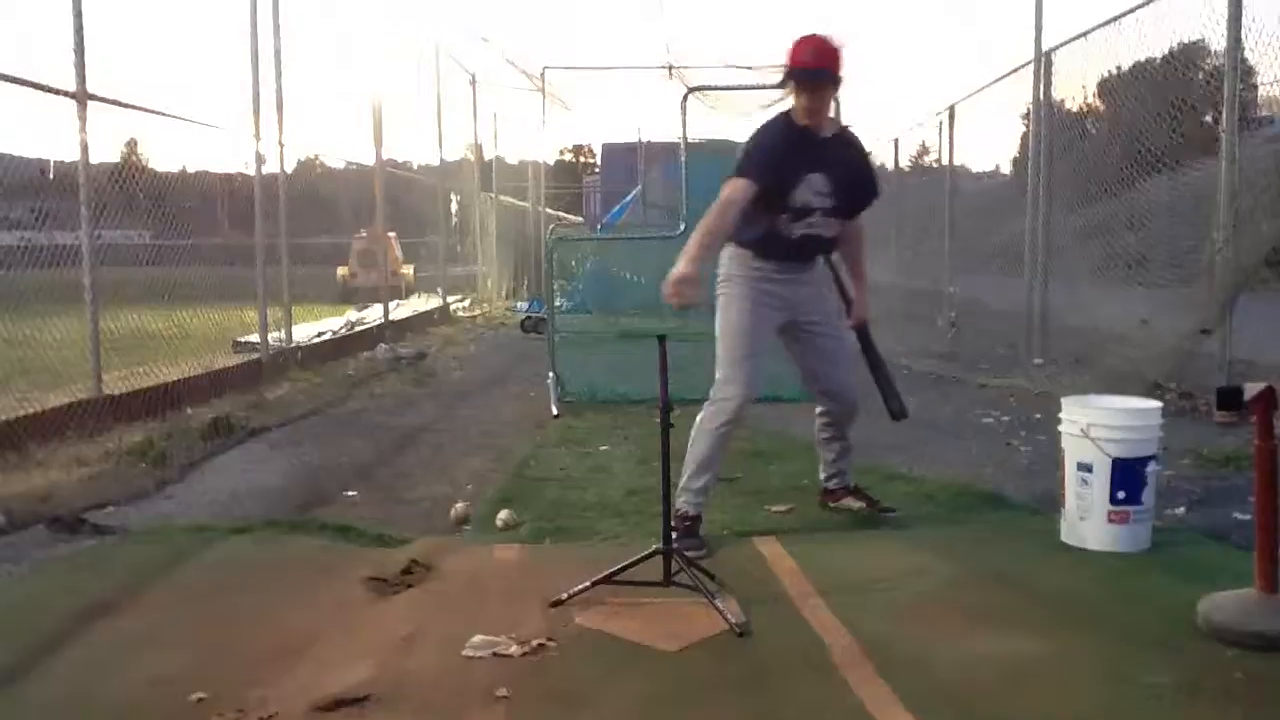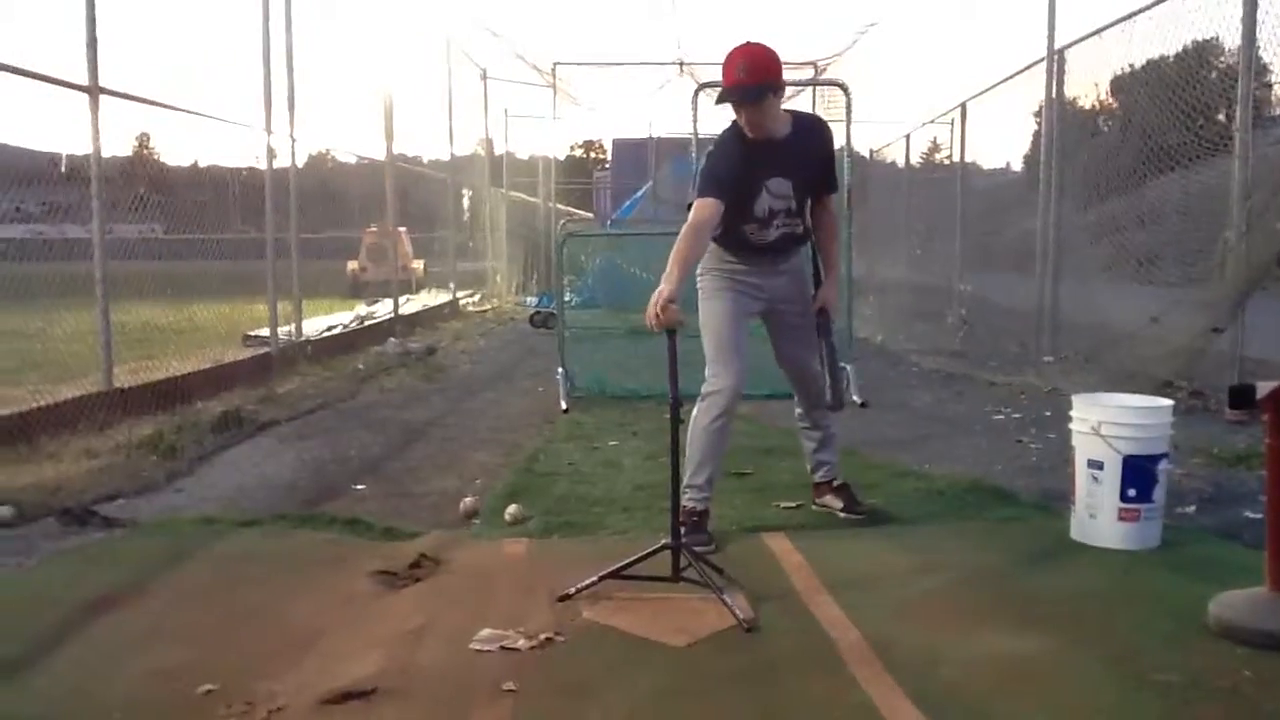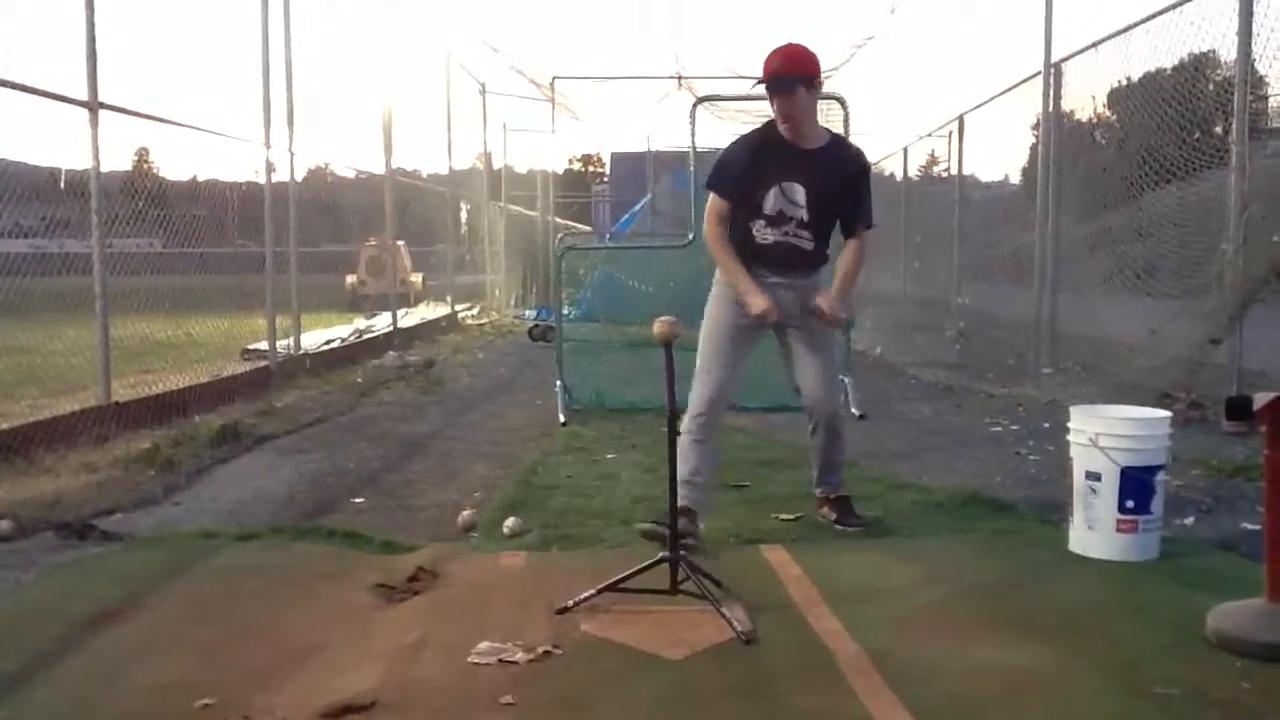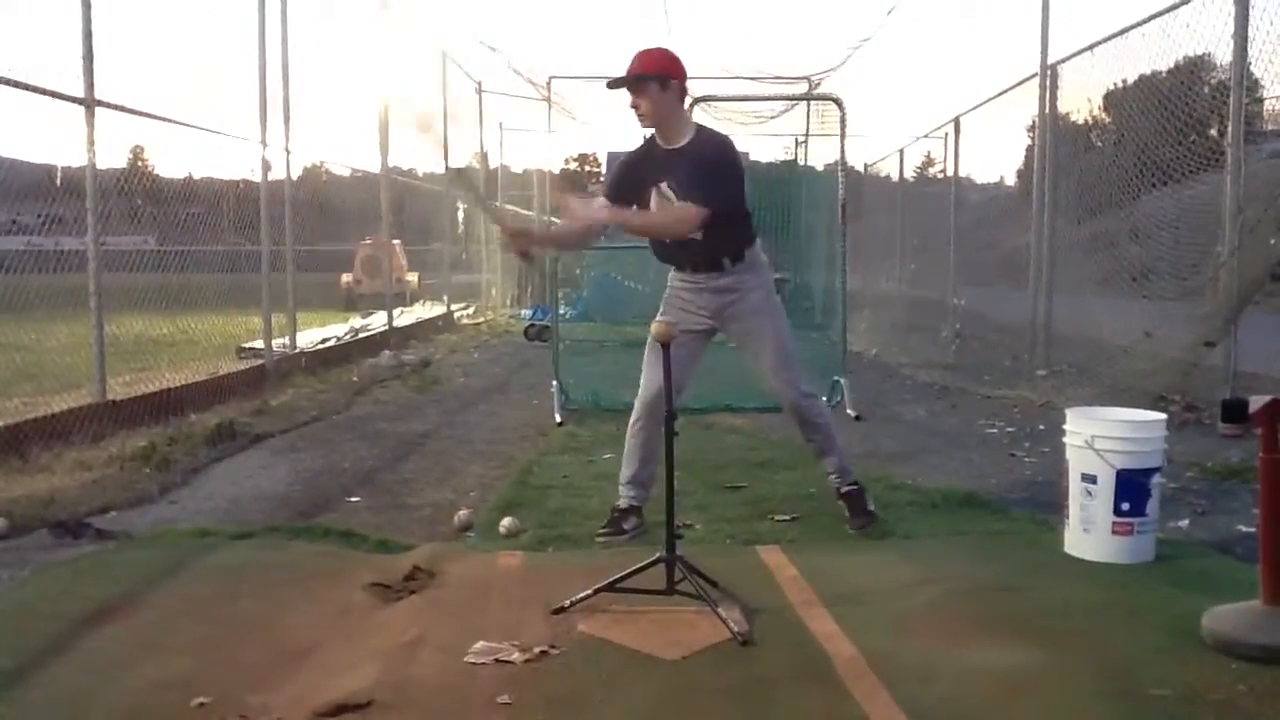
dt=0.7s
person 1, frame 1
left shoulder: (848, 149)
right shoulder: (774, 139)
left elbow: (848, 223)
right elbow: (731, 200)
left wrist: (859, 291)
right wrist: (689, 260)
left hip: (809, 277)
right hip: (750, 273)
left knee: (841, 391)
right knee: (733, 393)
left ankle: (836, 484)
right ankle: (686, 511)
person 1, frame 2
left shoulder: (814, 135)
right shoulder: (727, 152)
left elbow: (824, 208)
right elbow: (701, 222)
left wrist: (830, 279)
right wrist: (670, 282)
left hip: (790, 268)
right hip: (729, 271)
left knee: (812, 379)
right knee: (725, 385)
left ankle: (825, 480)
right ankle: (693, 506)
person 1, frame 3
left shoulder: (847, 161)
right shoulder: (747, 151)
left elbow: (856, 238)
right elbow: (713, 227)
left wrist: (837, 295)
right wrist: (750, 293)
left hip: (805, 289)
right hip: (742, 283)
left knee: (825, 401)
right knee: (708, 394)
left ankle: (831, 494)
right ankle: (684, 509)
person 1, frame 4
left shoulder: (712, 152)
right shoulder: (640, 163)
left elbow: (684, 223)
right elbow: (590, 228)
left wrist: (608, 217)
right wrist: (537, 238)
left hip: (742, 282)
right hip: (685, 285)
left knee: (794, 392)
right knee: (651, 398)
left ankle: (845, 485)
right ankle: (631, 503)
